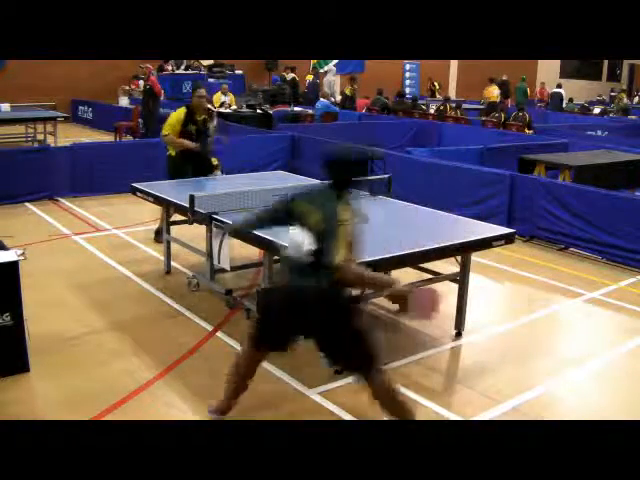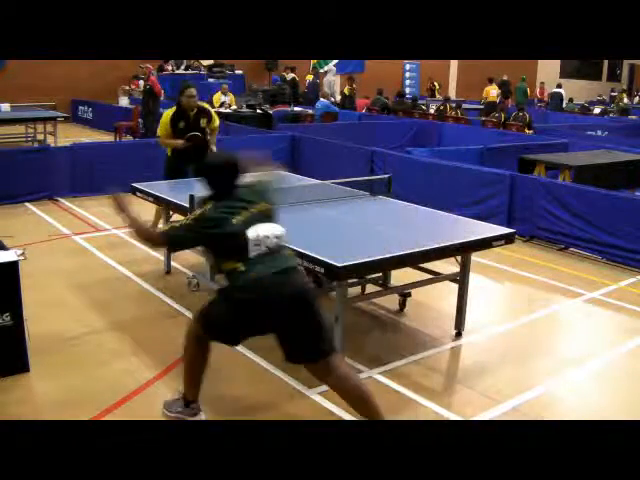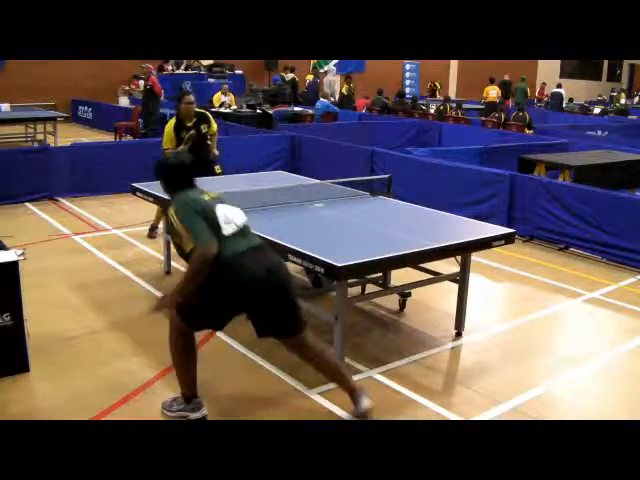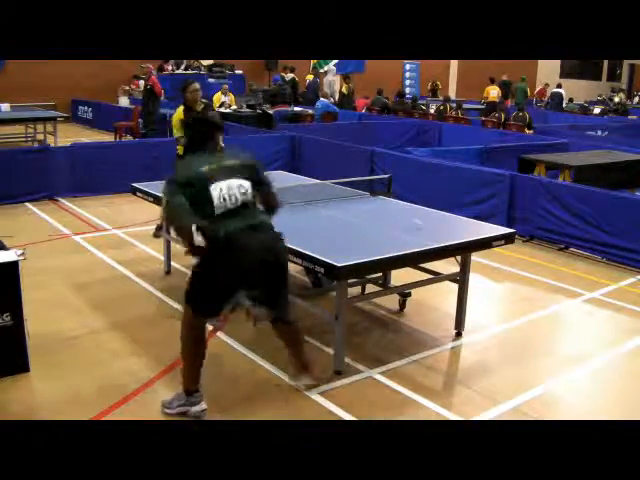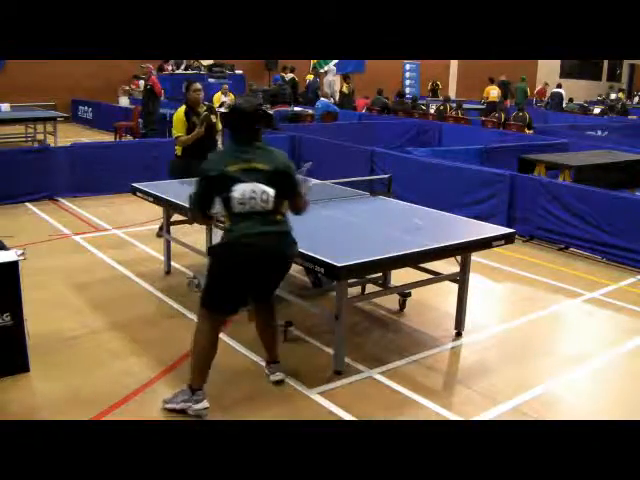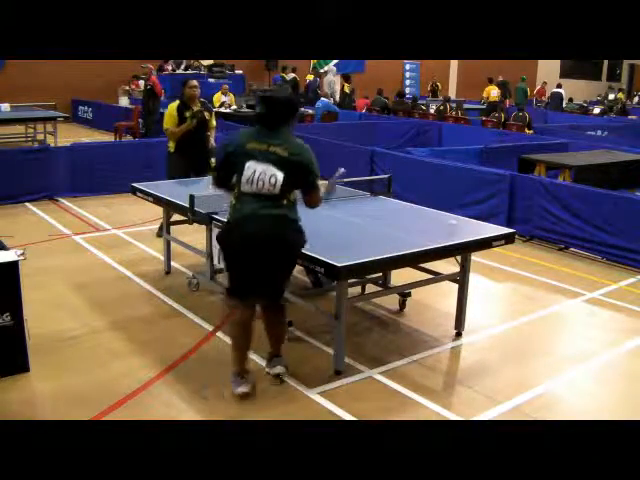
dt=0.2s
person 1, frame 1
left shoulder: (300, 198)
right shoulder: (343, 215)
left elbow: (254, 222)
right elbow: (343, 271)
left wrist: (240, 226)
right wrist: (390, 284)
left hip: (286, 298)
right hip: (325, 300)
left knee: (256, 348)
right knee: (370, 370)
left ankle: (221, 411)
person 1, frame 2
left shoulder: (209, 215)
right shoulder: (258, 192)
left elbow: (159, 240)
left wrist: (127, 212)
left hip: (253, 295)
right hip: (296, 287)
left knee: (199, 329)
right knee: (328, 362)
left ankle: (189, 404)
right ankle: (376, 420)
person 1, frame 3
left shoulder: (180, 208)
right shoulder: (209, 196)
left elbow: (207, 253)
left wrist: (178, 291)
left hip: (234, 274)
right hip: (270, 266)
left knee: (180, 321)
right knee: (298, 338)
left ankle: (190, 402)
right ankle: (358, 396)
person 1, frame 4
left shoulder: (183, 173)
right shoulder: (243, 160)
left elbow: (177, 219)
right elbow: (272, 204)
left wrist: (191, 244)
left hip: (226, 256)
right hip: (267, 246)
left knee: (194, 318)
right knee: (277, 311)
left ankle: (191, 397)
right ankle: (304, 370)
person 1, frame 5
left shoulder: (214, 163)
right shoulder: (280, 159)
left elbow: (197, 212)
right elbow: (299, 207)
right wrist: (296, 194)
left hip: (239, 248)
right hip: (278, 248)
left knee: (211, 316)
right knee: (261, 300)
left ankle: (194, 393)
right ankle: (274, 365)
person 1, frame 6
left shoulder: (237, 141)
right shoulder: (299, 150)
left elbow: (219, 178)
right elbow: (313, 202)
right wrist: (323, 189)
left hip: (241, 229)
right hip: (279, 232)
left knee: (241, 301)
right knee: (272, 297)
left ankle: (241, 375)
right ankle: (276, 359)
person 2, frame 1
left shoulder: (210, 112)
right shoulder: (180, 115)
right elbow: (166, 137)
right wrist: (186, 143)
left hip: (201, 156)
right hip: (179, 157)
right ankle: (160, 229)
person 2, frame 2
left shoulder: (206, 110)
right shoulder: (170, 116)
left elbow: (215, 127)
right elbow: (162, 140)
left wrist: (212, 144)
right wrist: (178, 143)
left hip: (203, 155)
right hip: (179, 158)
right ankle: (155, 225)
person 2, frame 3
left shoulder: (204, 116)
right shoulder: (172, 127)
left elbow: (213, 132)
right elbow: (167, 152)
left wrist: (213, 149)
right wrist: (181, 149)
left hip: (205, 160)
right ankle: (154, 226)
person 2, frame 4
left shoulder: (208, 107)
right shoulder: (180, 115)
left elbow: (217, 127)
right elbow: (181, 142)
left wrist: (219, 141)
right wrist: (197, 136)
right hip: (189, 157)
right ankle: (161, 225)
person 2, frame 5
left shoulder: (211, 110)
right shoulder: (181, 113)
left elbow: (217, 130)
right elbow: (180, 141)
left wrist: (218, 143)
right wrist: (197, 134)
left hip: (208, 157)
right hip: (186, 158)
right ankle: (164, 225)
person 2, frame 6
left shoulder: (206, 106)
right shoulder: (174, 108)
left elbow: (211, 126)
right elbow: (169, 133)
left wrist: (211, 139)
right wrist: (187, 126)
left hip: (203, 153)
right hip: (180, 154)
right ankle: (164, 224)
